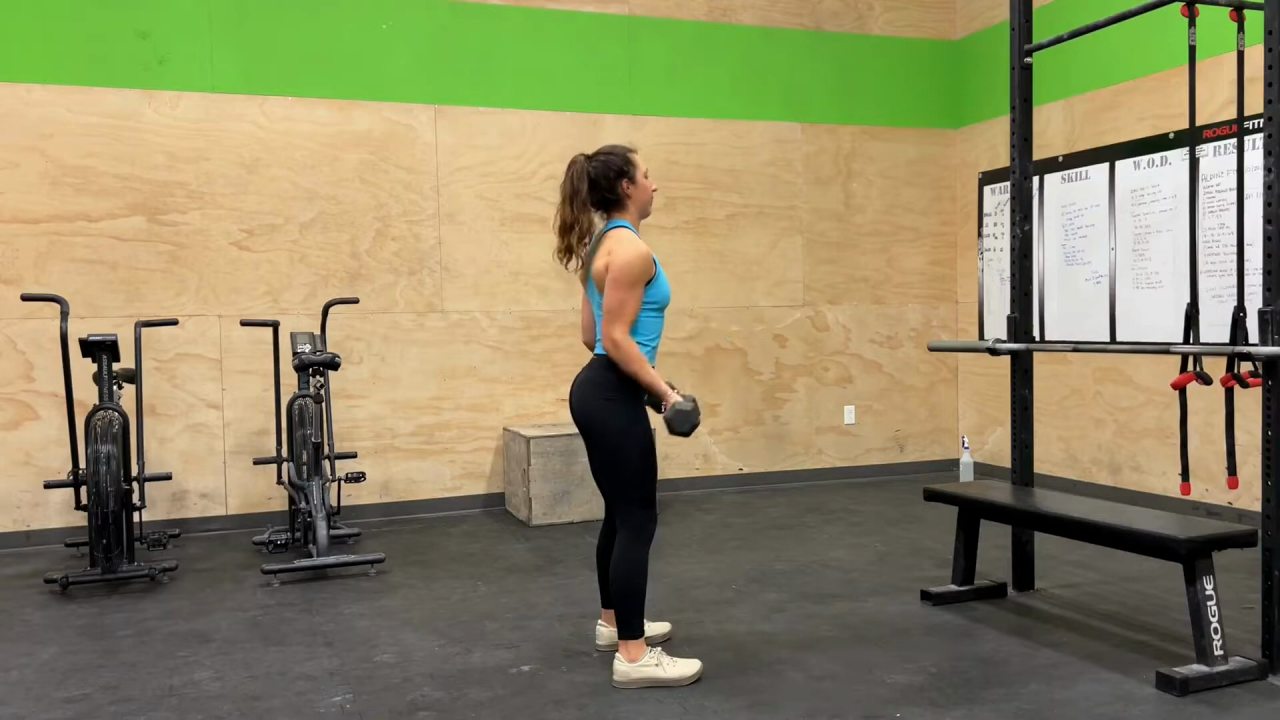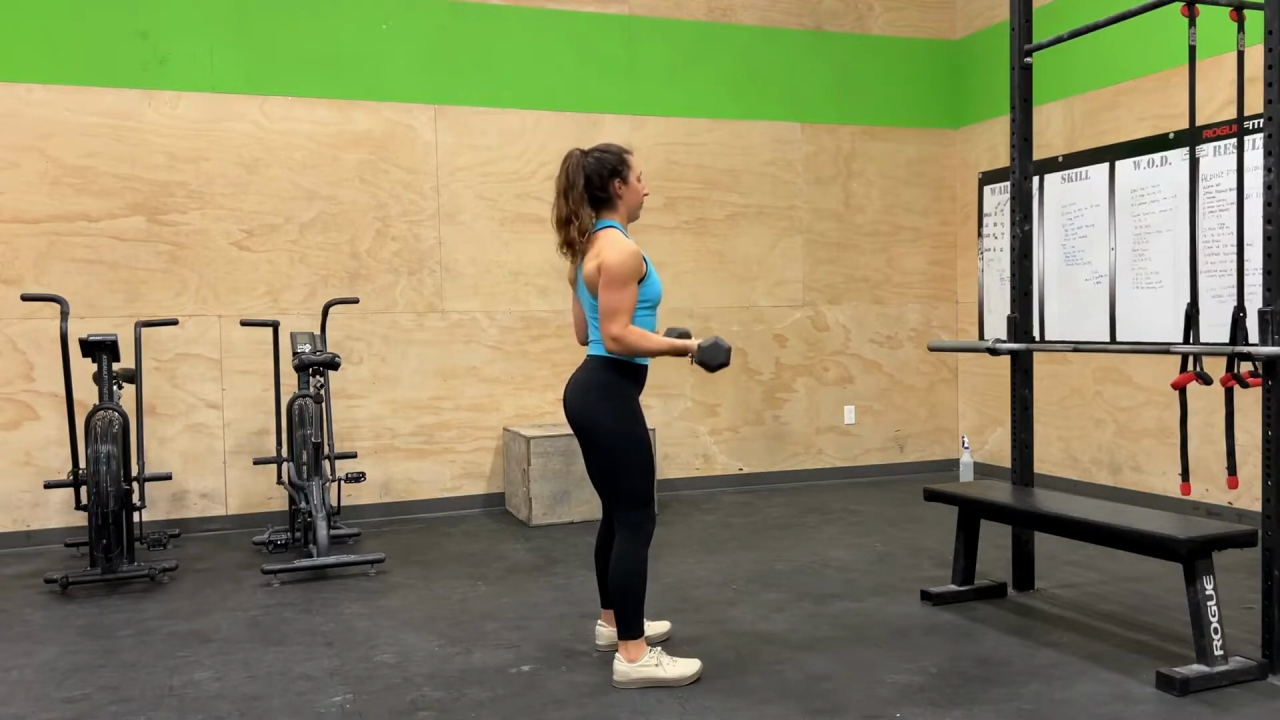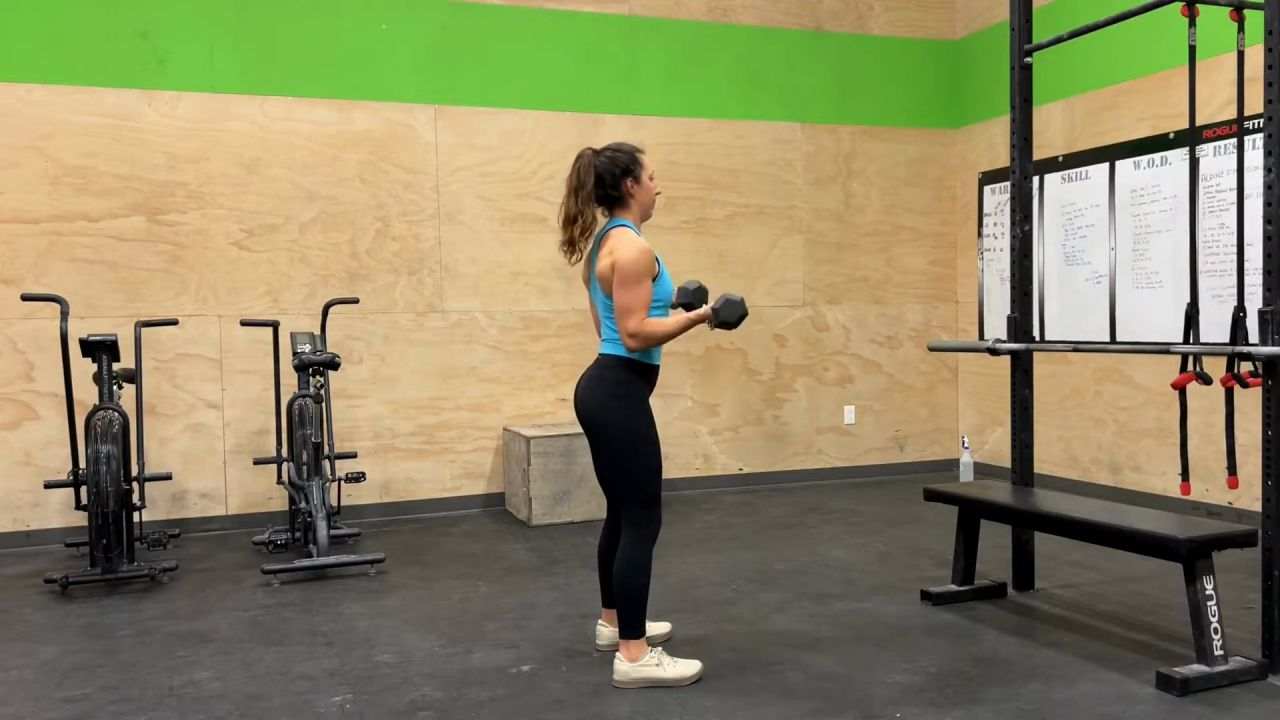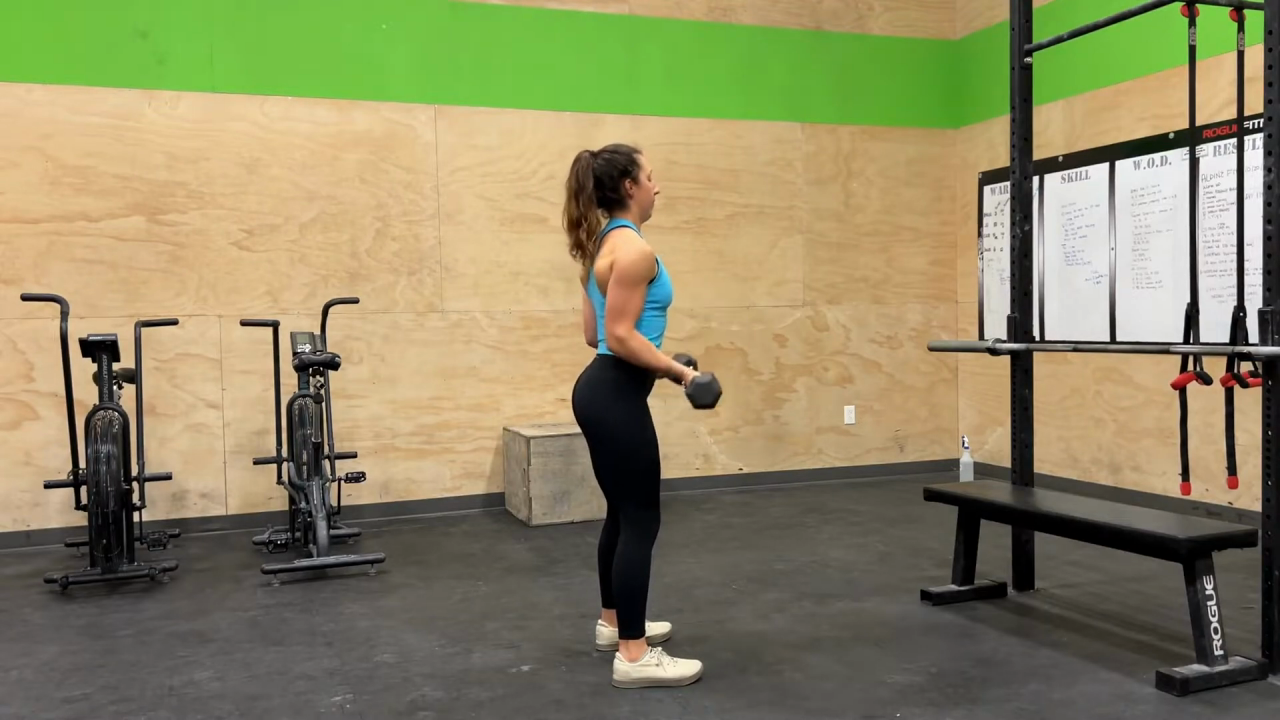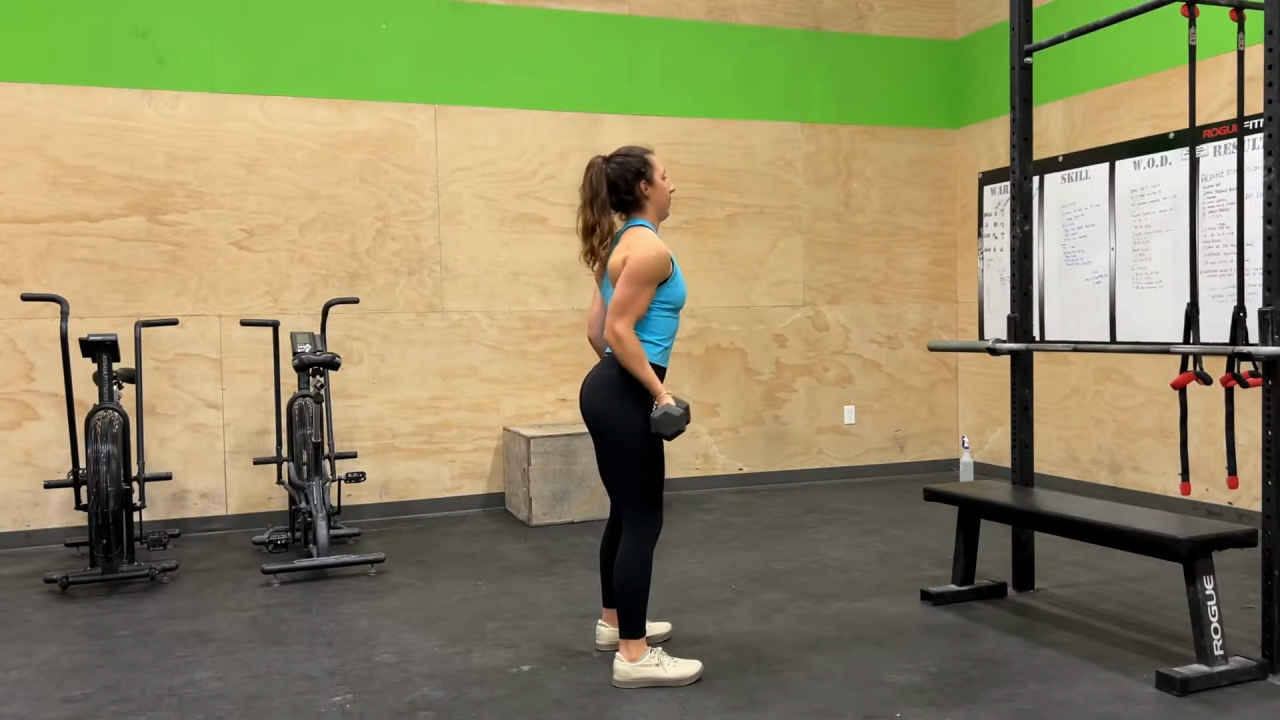
dt=1s
person 1, frame 1
left shoulder: (603, 244)
right shoulder: (630, 249)
right elbow: (616, 338)
right wrist: (664, 390)
left hip: (596, 389)
right hip: (613, 398)
left knee: (620, 514)
right knee: (637, 521)
left ankle: (613, 622)
right ankle: (632, 656)
person 1, frame 2
left shoulder: (590, 245)
right shoulder: (619, 248)
right elbow: (617, 337)
left wrist: (657, 335)
right wrist: (683, 345)
left hip: (591, 388)
right hip: (609, 394)
left knee: (617, 514)
right knee: (635, 520)
left ankle: (612, 621)
right ankle: (632, 655)
person 1, frame 3
left shoulder: (603, 242)
right shoulder: (632, 246)
right elbow: (635, 334)
left wrist: (671, 309)
right wrist: (701, 316)
left hip: (602, 387)
right hip: (620, 393)
left knee: (622, 513)
right knee: (641, 521)
left ankle: (614, 622)
right ankle: (634, 655)
person 1, frame 4
left shoulder: (604, 244)
right shoulder: (633, 249)
right elbow: (621, 336)
left wrist: (660, 362)
right wrist: (677, 371)
left hip: (599, 389)
right hip: (617, 396)
left knee: (622, 513)
right knee: (640, 521)
left ankle: (613, 622)
right ankle: (634, 655)
person 1, frame 5
left shoulder: (621, 244)
right shoulder: (649, 247)
right elbow: (620, 332)
right wrist: (659, 391)
left hip: (607, 389)
right hip: (624, 396)
left knee: (625, 514)
right knee: (642, 521)
left ankle: (614, 621)
right ankle: (633, 655)
